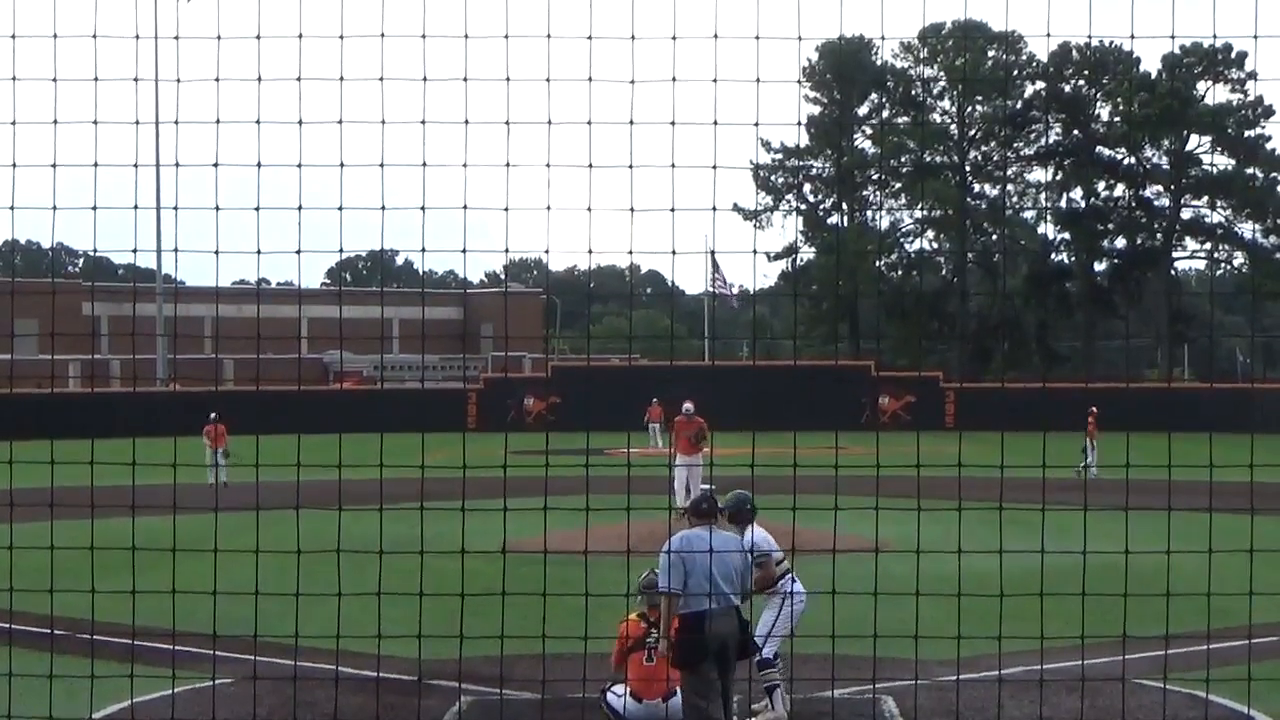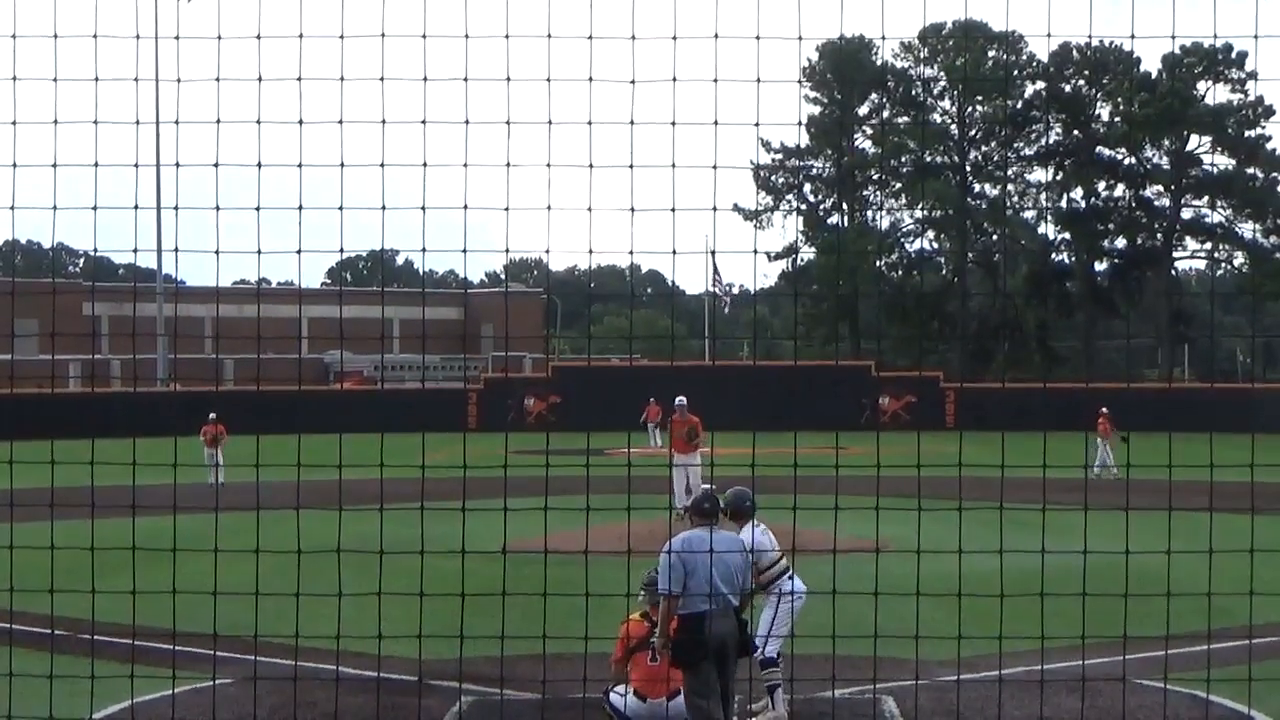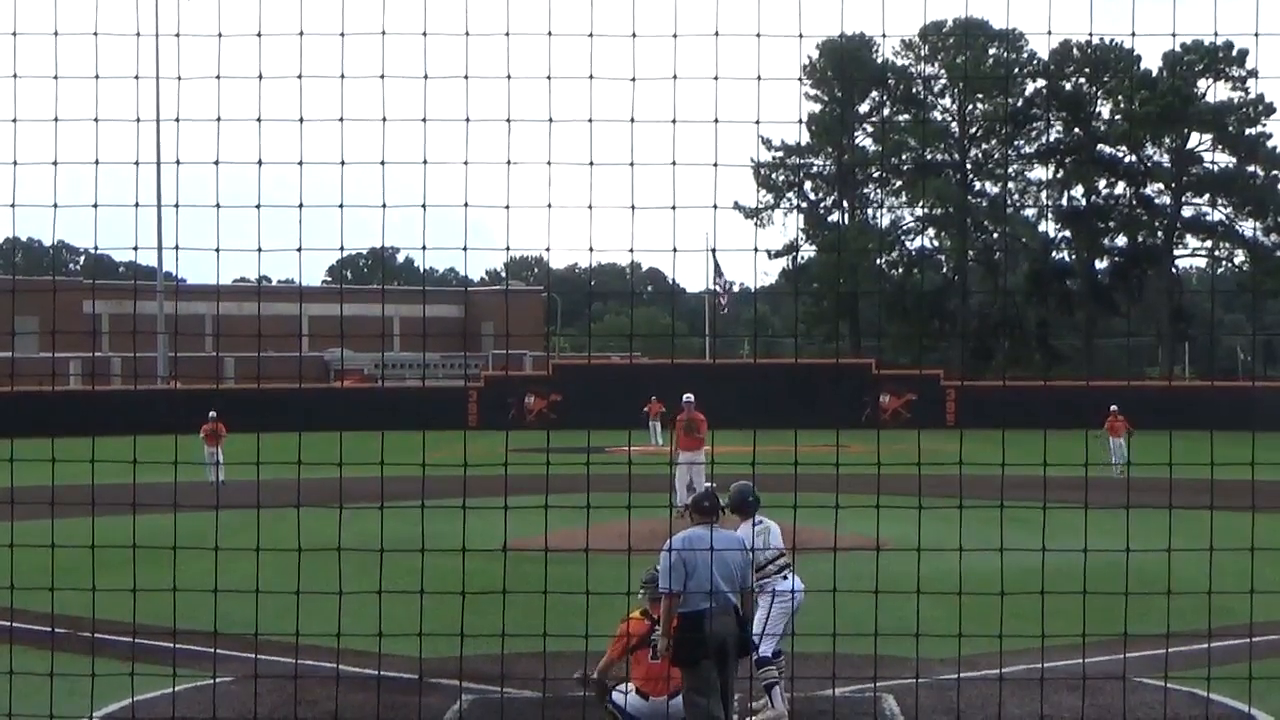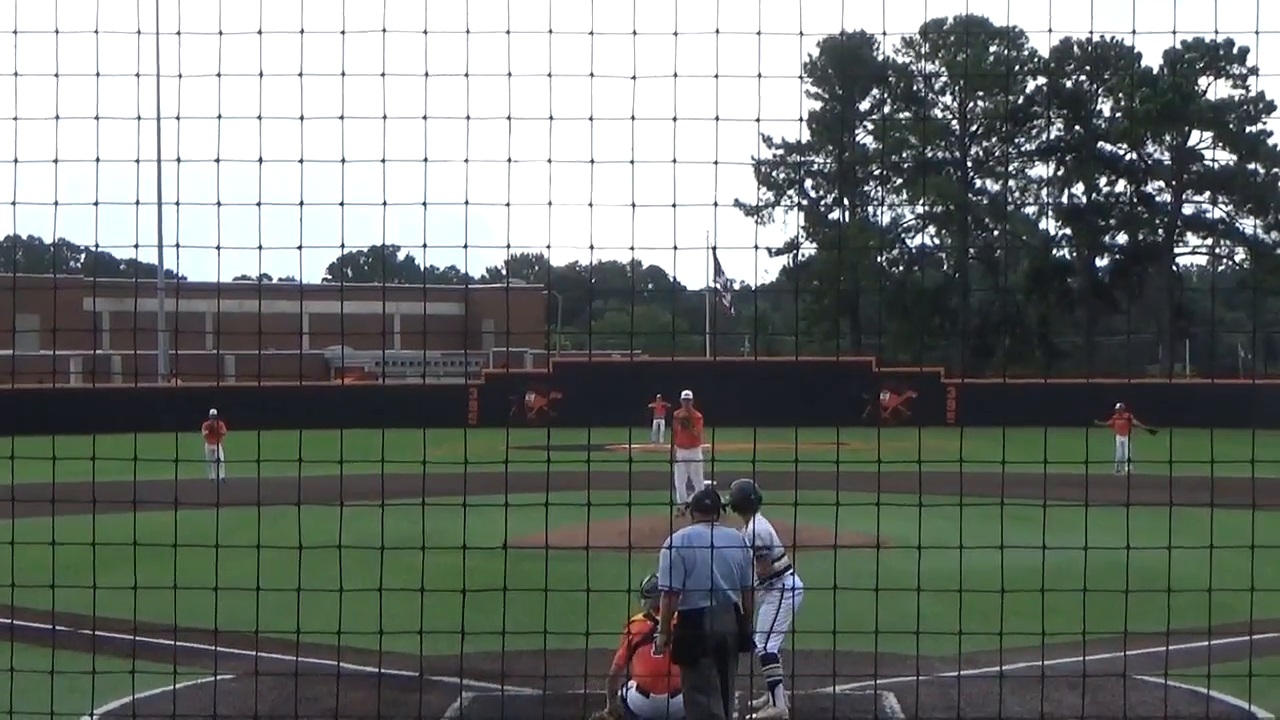
dt=0.5s
person 1, frame 1
left shoulder: (752, 538)
right shoulder: (755, 533)
left elbow: (768, 574)
left hip: (785, 596)
right hip: (789, 594)
left knee: (761, 651)
right knee: (767, 646)
right ankle: (779, 699)
person 1, frame 2
left shoulder: (744, 539)
right shoulder: (760, 529)
left elbow: (757, 580)
left hip: (781, 594)
right hip: (794, 589)
left knee: (763, 651)
right knee: (770, 645)
right ankle: (776, 698)
person 1, frame 3
left shoulder: (740, 537)
right shoulder: (770, 525)
right elbow: (783, 557)
left hip: (775, 593)
right hip: (793, 587)
left knee: (759, 649)
right knee: (771, 644)
right ankle: (776, 697)
person 1, frame 4
left shoulder: (756, 529)
right shoulder: (754, 525)
left elbow: (765, 570)
left hip: (781, 589)
right hip: (773, 588)
left knee: (765, 646)
right knee: (764, 641)
right ankle: (776, 694)
person 2, frame 1
left shoulder: (678, 543)
right shoulder: (735, 542)
left elbow: (671, 595)
right elbow: (746, 591)
left wrist: (664, 636)
left hip: (696, 626)
right hip: (731, 623)
left knee: (702, 697)
right knee: (723, 694)
person 2, frame 2
left shoulder: (678, 544)
right shoulder: (737, 543)
left elbow: (670, 597)
right elbow: (746, 592)
left wrist: (662, 634)
left hip: (695, 627)
right hip: (730, 625)
left knee: (703, 697)
right knee: (724, 692)
person 2, frame 3
left shoulder: (678, 543)
right shoulder: (738, 541)
left elbow: (671, 596)
right elbow: (747, 592)
left wrist: (664, 635)
right wrist: (745, 628)
left hip: (695, 625)
right hip: (730, 623)
left knee: (701, 696)
right knee: (724, 693)
person 2, frame 4
left shoulder: (679, 540)
right shoulder: (738, 539)
left elbow: (670, 593)
right elbow: (748, 590)
left wrist: (663, 631)
right wrist: (745, 626)
left hip: (695, 623)
right hip: (730, 621)
left knee: (701, 693)
right knee: (724, 690)
